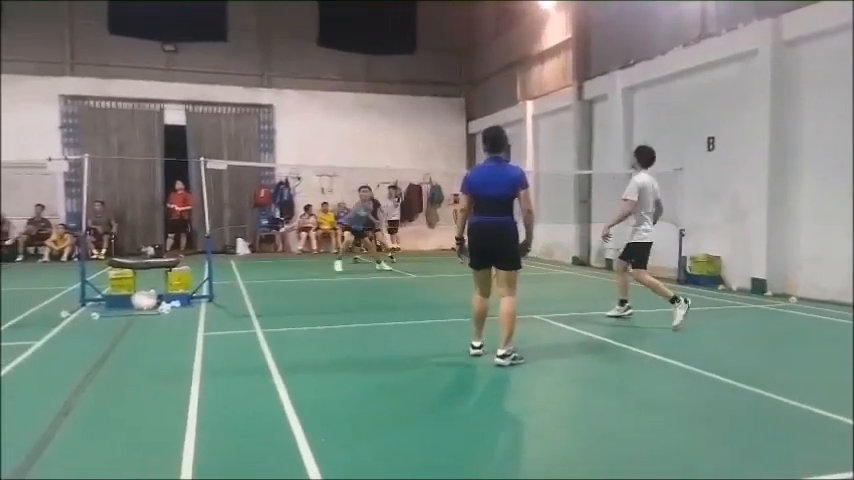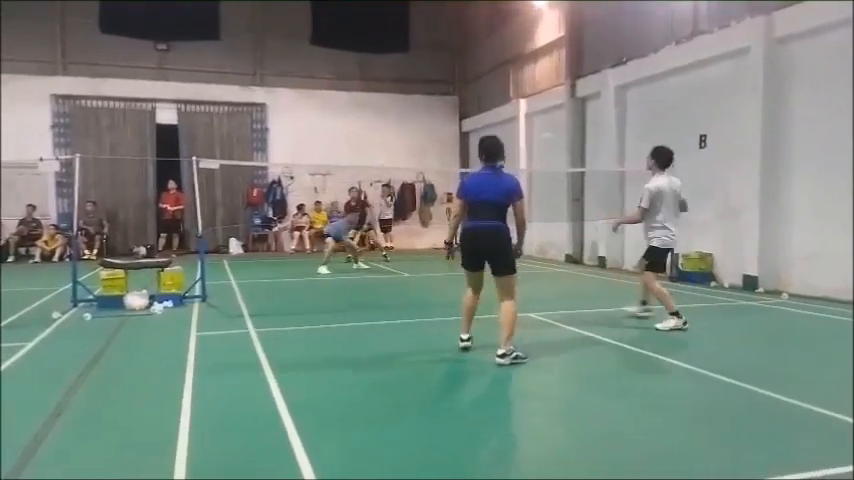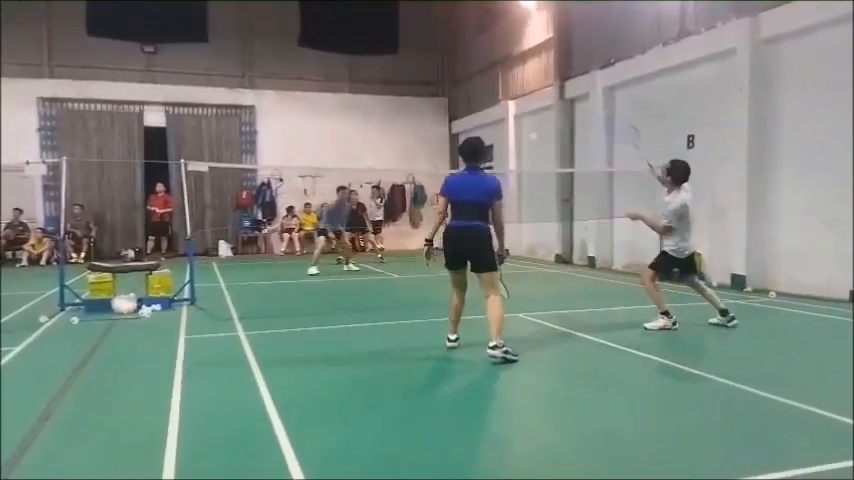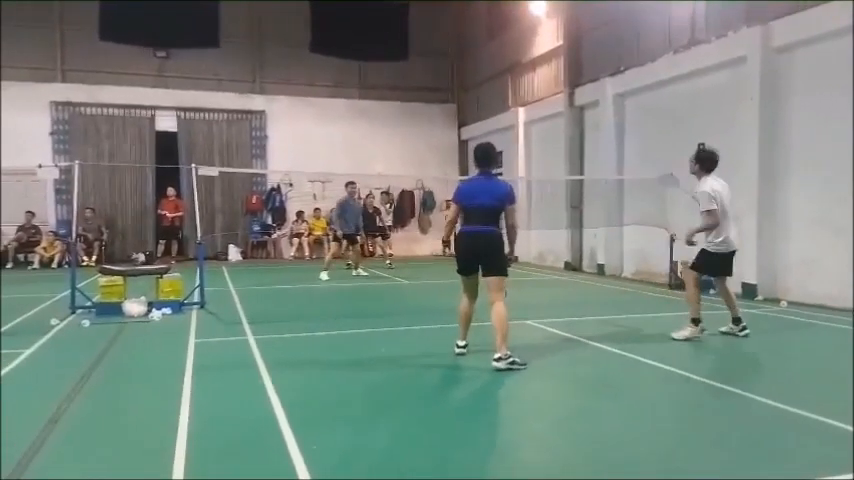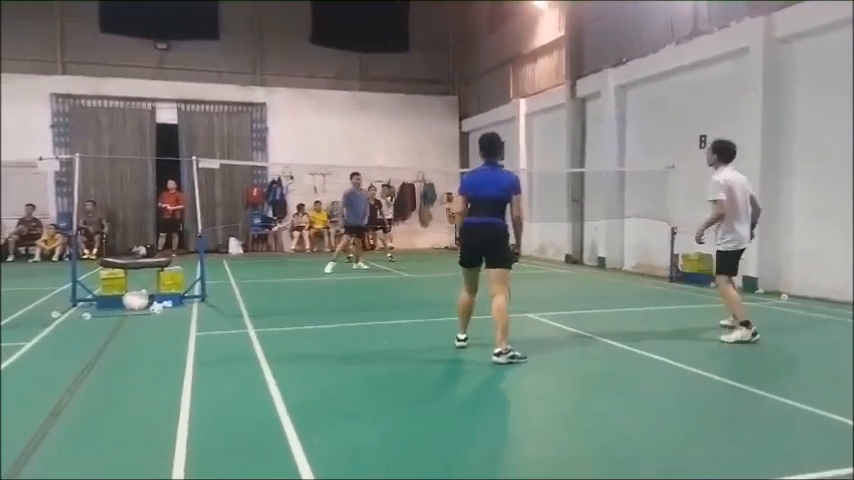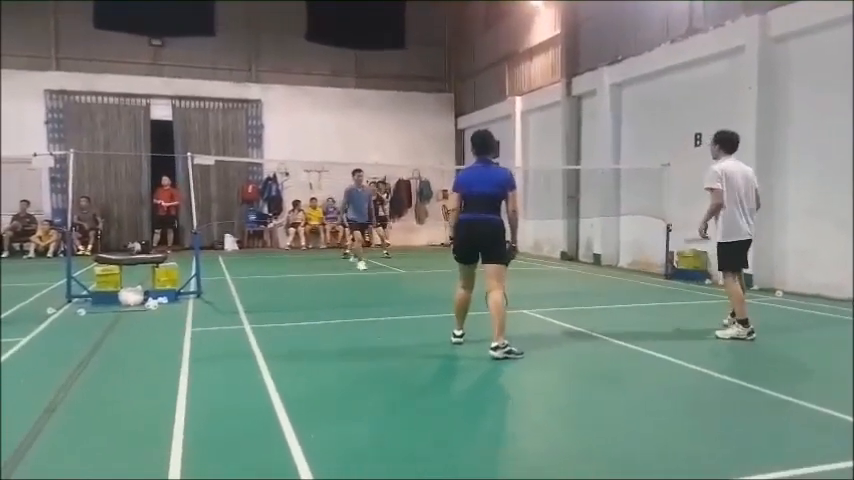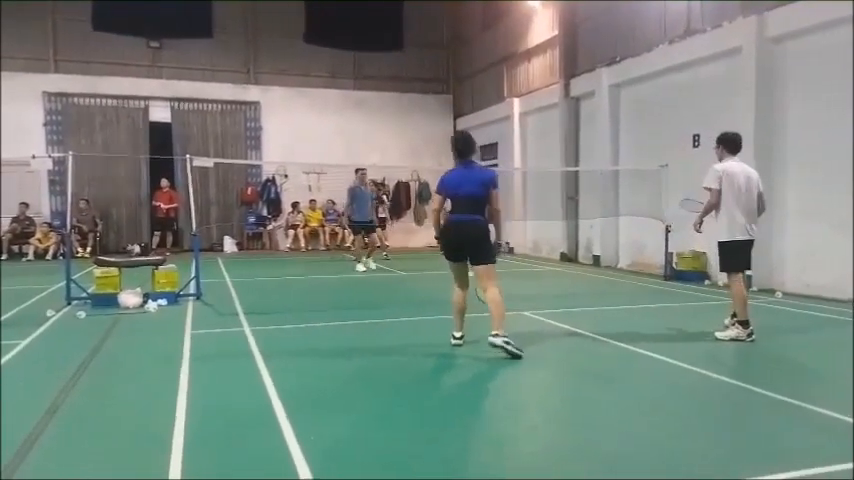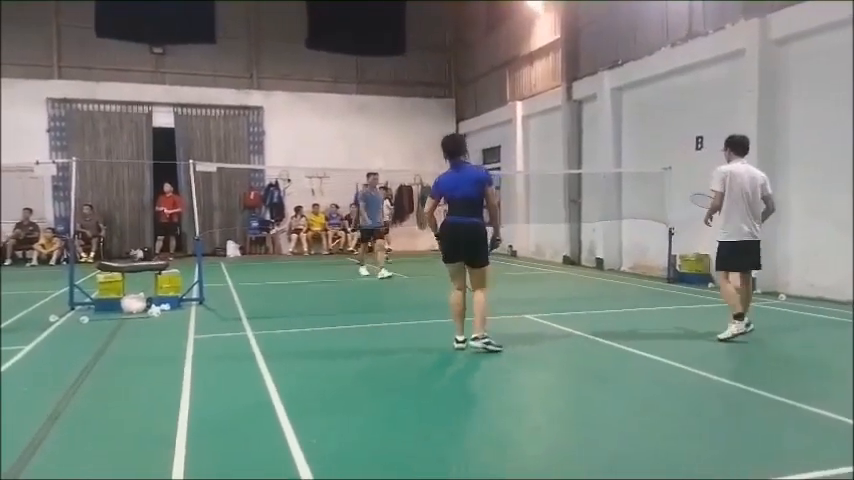
dt=0.3s
person 1, frame 1
left shoulder: (472, 175)
right shoulder: (516, 174)
left elbow: (464, 209)
right elbow: (527, 210)
left wrist: (459, 238)
right wrist: (528, 238)
left hip: (478, 233)
right hip: (505, 233)
left knee: (481, 292)
right knee: (507, 294)
left ankle: (476, 342)
right ankle: (504, 350)
person 1, frame 2
left shoulder: (468, 181)
right shoulder: (511, 183)
left elbow: (457, 215)
right elbow: (521, 220)
left wrist: (449, 241)
right wrist: (520, 244)
left hip: (471, 238)
right hip: (498, 238)
left knee: (472, 288)
right knee: (508, 297)
left ankle: (465, 336)
right ankle: (505, 350)
person 1, frame 3
left shoulder: (451, 181)
right shoulder: (492, 183)
left elbow: (440, 213)
right elbow: (498, 220)
left wrist: (429, 241)
right wrist: (501, 248)
left hip: (454, 237)
right hip: (479, 238)
left knee: (458, 289)
right knee: (492, 294)
left ankle: (453, 336)
right ankle: (496, 343)
person 1, frame 4
left shoulder: (463, 187)
right shoulder: (505, 188)
left elbow: (452, 219)
right elbow: (511, 225)
left wrist: (445, 240)
right wrist: (511, 250)
left hip: (466, 241)
right hip: (491, 243)
left knee: (468, 294)
right knee: (497, 300)
left ankle: (461, 342)
right ankle: (501, 354)
person 1, frame 5
left shoulder: (468, 178)
right shoulder: (510, 179)
left elbow: (459, 212)
right elbow: (517, 216)
left wrist: (462, 239)
right wrist: (517, 245)
left hip: (471, 233)
right hip: (496, 234)
left knee: (468, 289)
right knee: (499, 293)
left ankle: (461, 335)
right ankle: (501, 349)
person 1, frame 6
left shoulder: (462, 175)
right shoulder: (505, 175)
left elbow: (454, 209)
right elbow: (512, 211)
left wrist: (454, 238)
right wrist: (513, 241)
left hip: (466, 230)
right hip: (492, 230)
left knee: (464, 285)
right knee: (495, 289)
left ankle: (458, 331)
right ankle: (498, 344)
person 1, frame 7
left shoulder: (447, 177)
right shoulder: (487, 175)
left elbow: (436, 210)
right elbow: (495, 210)
left wrist: (439, 236)
right wrist: (498, 238)
left hip: (452, 230)
right hip: (477, 230)
left knee: (460, 284)
right knee: (490, 285)
left ankle: (457, 333)
right ankle: (499, 333)
person 1, frame 8
left shoulder: (442, 180)
right shoulder: (481, 173)
left elbow: (428, 211)
right elbow: (493, 206)
left wrist: (438, 234)
right wrist: (496, 233)
left hip: (451, 232)
right hip: (475, 231)
left knee: (458, 287)
right knee: (479, 287)
left ankle: (459, 336)
right ankle: (479, 335)
person 2, frame 1
left shoulder: (637, 181)
right shoulder: (651, 181)
left elbow: (628, 210)
right elbow: (659, 209)
left wrist: (608, 226)
left hip: (640, 235)
right hip: (638, 235)
left knee: (640, 275)
right knee: (620, 267)
left ankle: (678, 301)
right ankle: (623, 306)
person 2, frame 2
left shoulder: (651, 187)
right shoulder: (675, 182)
left elbow: (638, 217)
right elbow: (683, 207)
left wrist: (619, 221)
left hip: (659, 240)
right hip: (666, 237)
left knee: (649, 279)
right knee: (643, 267)
left ankle: (676, 317)
right ankle: (644, 305)
person 2, frame 3
left shoulder: (674, 204)
right shoulder: (684, 187)
left elbow: (662, 230)
left wrist: (640, 216)
right wrist: (661, 179)
left hip: (674, 249)
right hip: (685, 247)
left knee: (647, 277)
right knee: (694, 281)
left ankle: (666, 318)
right ankle: (725, 315)
person 2, frame 4
left shoulder: (705, 189)
right shoulder: (719, 182)
left elbow: (713, 221)
left wrist: (693, 232)
left hip: (716, 245)
right hip: (728, 244)
left knee: (690, 278)
right knee: (720, 283)
left ankle: (694, 325)
right ankle: (738, 324)
person 2, frame 5
left shoulder: (718, 179)
right shoulder: (741, 178)
left elbow: (720, 212)
right elbow: (757, 208)
left wrist: (702, 228)
right wrist: (751, 227)
left hip: (729, 240)
right hip: (741, 238)
left knee: (723, 282)
right knee: (727, 278)
left ankle: (746, 328)
right ankle: (737, 317)
person 2, frame 6
left shoulder: (717, 169)
right shoulder: (748, 170)
left elbow: (718, 202)
right elbow: (757, 204)
left wrist: (704, 221)
left hip: (729, 232)
right hip: (746, 231)
left knee: (729, 277)
right knee: (737, 275)
left ankle: (744, 326)
right ankle: (736, 315)
person 2, frame 7
left shoulder: (718, 169)
right shoulder: (752, 172)
left elbow: (714, 201)
right elbow: (761, 206)
left wrist: (699, 218)
left hip: (730, 233)
right hip: (748, 233)
left knee: (735, 278)
right knee: (739, 276)
left ankle: (744, 327)
right ankle: (736, 317)
person 2, frame 8
left shoulder: (723, 171)
right shoulder: (759, 175)
left elbow: (717, 203)
right elbow: (770, 207)
left wrist: (708, 214)
left hip: (730, 234)
right hip: (752, 235)
left knee: (723, 277)
right knee: (746, 277)
left ankle: (738, 320)
right ankle: (741, 319)
